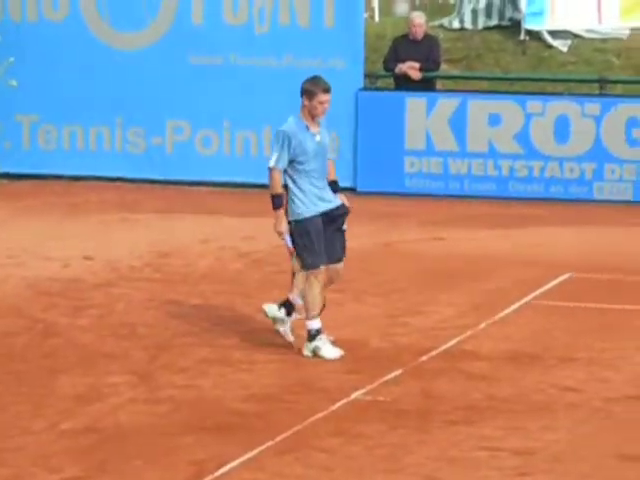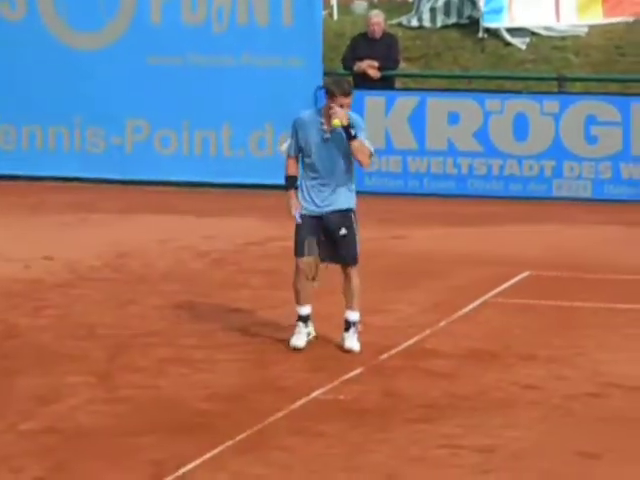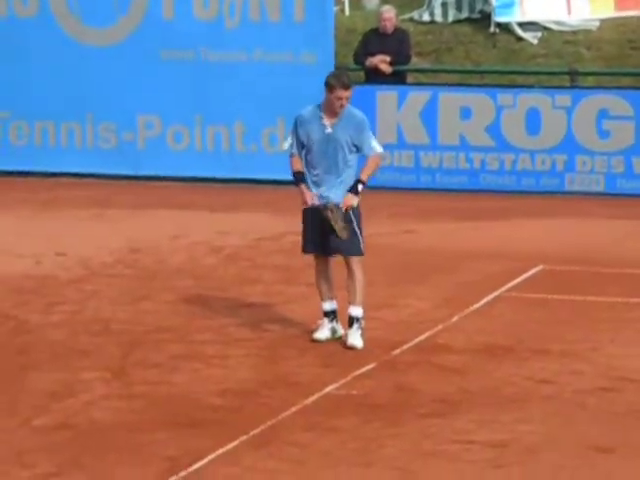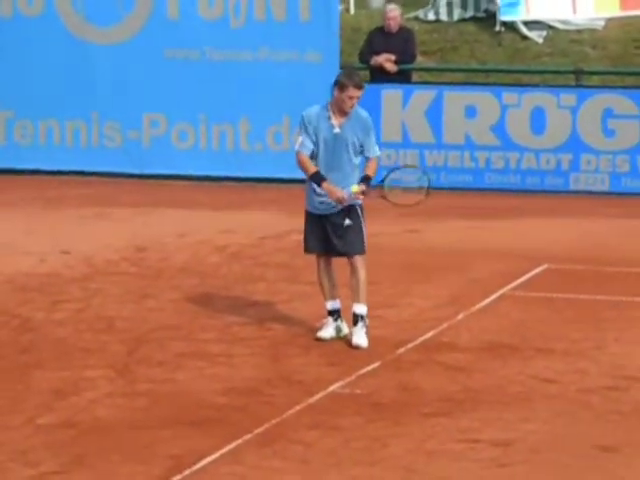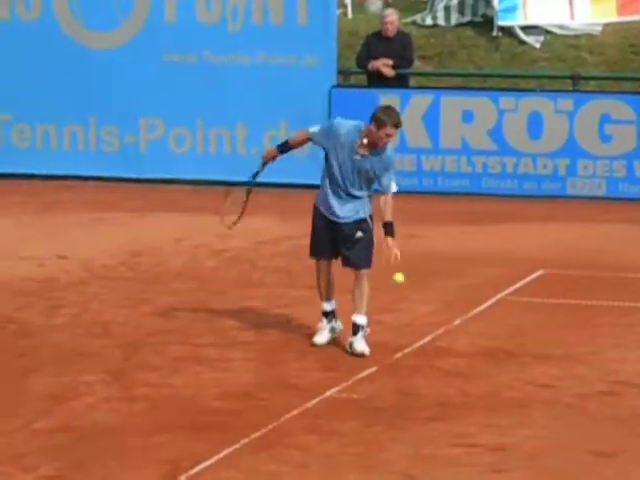
dt=0.7s
person 1, frame 1
left shoulder: (322, 128)
right shoulder: (288, 131)
right elbow: (276, 173)
left wrist: (338, 193)
right wrist: (279, 214)
left hip: (329, 208)
right hip: (304, 212)
left knee: (334, 270)
right knee: (315, 272)
right ankle: (314, 338)
person 1, frame 2
left shoulder: (354, 123)
right shoulder: (303, 121)
left elbow: (366, 161)
right elbow: (293, 158)
left wrist: (347, 128)
right wrist: (292, 193)
left hip: (341, 206)
right hip: (308, 207)
left knee: (349, 267)
right knee: (303, 265)
left ankle: (351, 328)
right ankle: (304, 323)
person 1, frame 3
left shoulder: (357, 119)
right shoulder: (304, 119)
left elbow: (375, 155)
right elbow: (296, 155)
left wrist: (356, 190)
right wrist: (302, 187)
left hip: (344, 203)
right hip: (315, 203)
left knee: (353, 260)
right knee: (320, 260)
left ankle: (355, 323)
right ankle: (330, 320)
person 1, frame 4
left shoulder: (363, 120)
right shoulder: (311, 117)
left elbow: (372, 157)
right elbow: (302, 158)
left wrist: (365, 182)
right wrist: (326, 185)
left hip: (349, 203)
right hip: (318, 203)
left knee: (356, 259)
right knee: (323, 259)
left ankle: (359, 323)
right ankle: (334, 318)
person 1, frame 5
left shoulder: (386, 157)
right shoulder: (339, 130)
left elbow: (386, 195)
right elbow: (307, 135)
left wrist: (389, 234)
right wrist: (278, 150)
left hip: (358, 215)
right hip: (326, 209)
left knee: (361, 271)
right knee: (323, 263)
left ankle: (358, 332)
right ankle: (330, 320)
